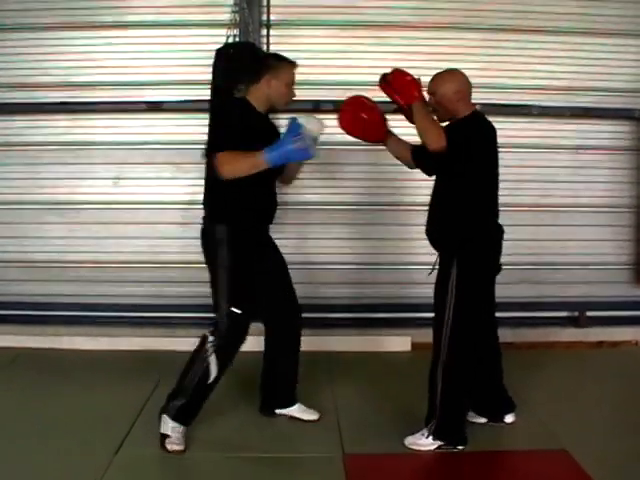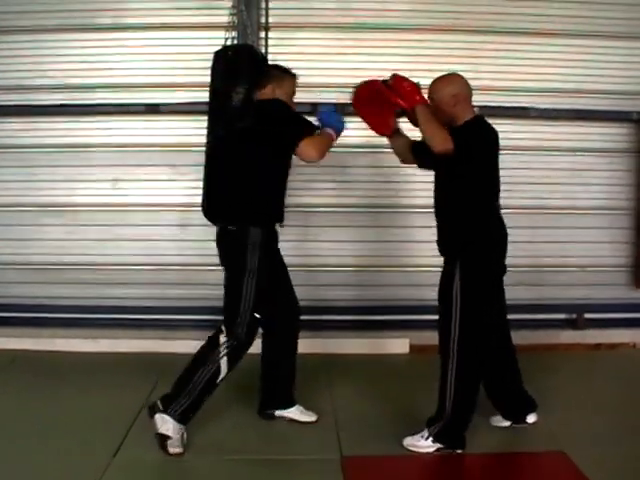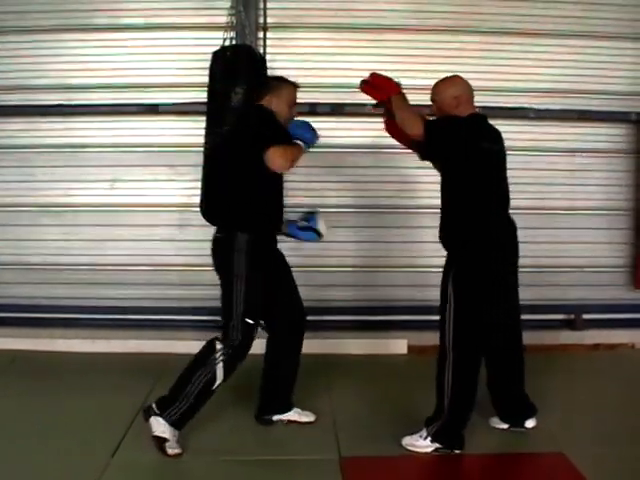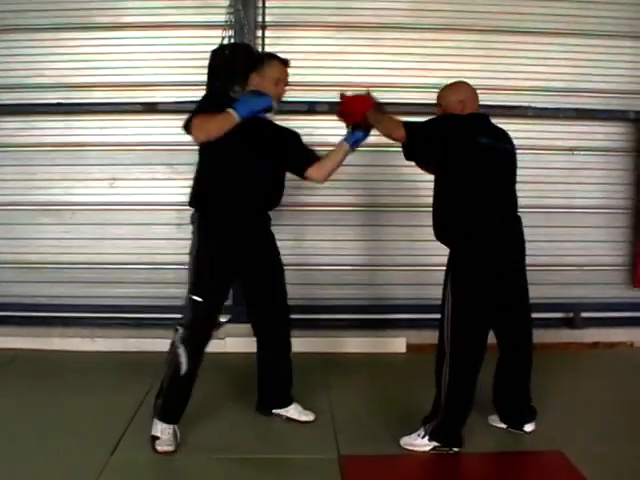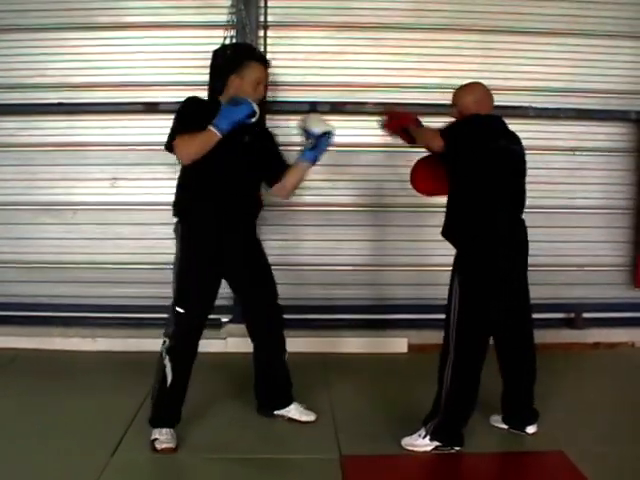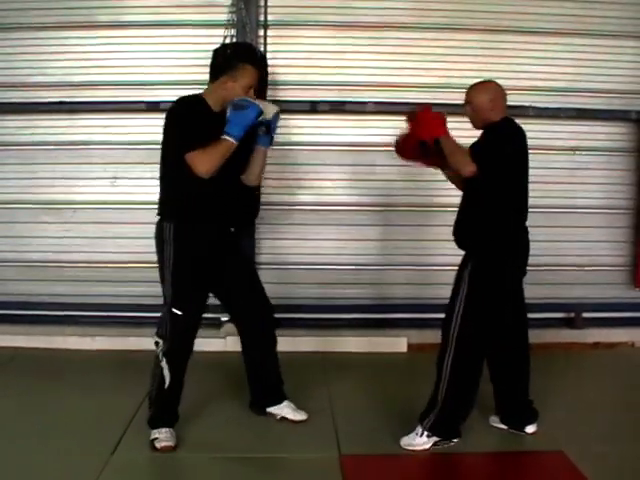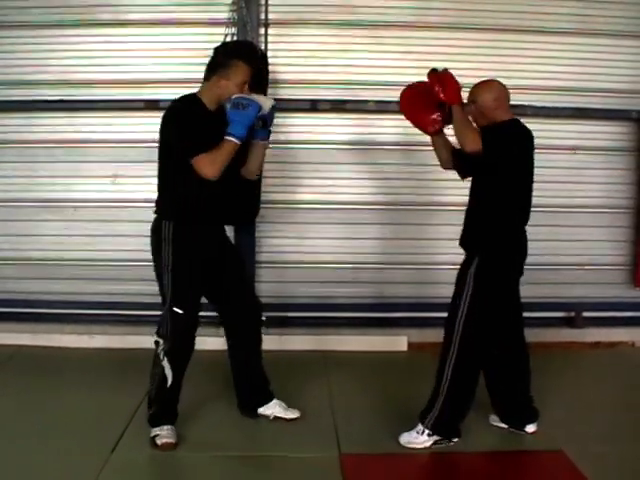
dt=0.2s
person 1, frame 1
left shoulder: (260, 124)
right shoulder: (235, 114)
left elbow: (284, 176)
right elbow: (227, 168)
left wrist: (296, 150)
right wrist: (274, 154)
left hip: (255, 234)
right hip: (228, 236)
left knee: (286, 315)
right knee: (230, 329)
left ankle: (279, 399)
right ankle: (175, 416)
person 1, frame 2
left shoulder: (237, 119)
right shoulder: (272, 112)
right elbow: (312, 151)
right wrist: (331, 128)
left hip: (247, 232)
right hip: (251, 234)
left knee: (285, 316)
right knee: (239, 329)
left ankle: (277, 400)
right ankle: (171, 412)
person 1, frame 3
left shoulder: (242, 134)
right shoulder: (258, 120)
right elbow: (280, 161)
left wrist: (286, 225)
right wrist: (302, 140)
left hip: (257, 242)
right hip: (243, 244)
left knee: (290, 323)
right knee: (235, 339)
left ankle: (275, 405)
right ankle: (165, 415)
person 1, frame 4
left shoulder: (277, 134)
right shoulder: (220, 104)
left elbow: (316, 172)
right elbow: (199, 132)
left wrist: (349, 143)
right wrist: (241, 109)
left hip: (256, 230)
right hip: (220, 229)
left knee: (275, 318)
right knee: (199, 322)
left ankle: (276, 398)
right ankle: (166, 416)
person 1, frame 5
left shoulder: (258, 134)
right shoulder: (197, 111)
left elbow: (282, 188)
right elbow: (184, 153)
left wrist: (310, 155)
right wrist: (223, 123)
left hip: (241, 236)
right hip: (197, 234)
left knee: (268, 321)
right knee: (184, 328)
left ankle: (277, 400)
right ankle: (163, 420)
person 1, frame 6
left shoulder: (241, 122)
right shoulder: (186, 112)
left elbow: (249, 182)
right elbow: (203, 167)
left wrist: (262, 141)
right wrist: (233, 133)
left hip: (222, 234)
right hip: (183, 234)
left knee: (258, 315)
right knee: (178, 328)
left ankle: (269, 397)
right ankle: (161, 420)
person 1, frame 7
left shoulder: (225, 118)
right shoulder: (183, 113)
left elbow: (249, 173)
right elbow: (210, 169)
left wrist: (260, 135)
right wrist: (236, 132)
left hip: (212, 233)
right hip: (178, 234)
left knee: (246, 314)
right knee: (178, 327)
left ankle: (256, 399)
right ankle: (161, 418)
person 2, frame 1
left shoulder: (475, 130)
right shoulder: (464, 131)
left elbow: (436, 143)
right elbow: (417, 158)
left wrist: (410, 100)
right wrist: (381, 134)
left hip: (467, 248)
right hip: (476, 245)
left knee: (453, 335)
right knee: (477, 326)
left ankle: (445, 429)
right ankle: (495, 404)
person 2, frame 2
left shoulder: (479, 134)
right shoulder: (458, 133)
left elbow: (441, 146)
right elbow: (415, 155)
left wrist: (415, 105)
right wrist: (390, 127)
left hip: (474, 251)
right hip: (478, 247)
left knee: (461, 339)
right knee: (491, 328)
left ankle: (447, 432)
right ankle: (519, 406)
person 2, frame 3
left shoulder: (465, 131)
right shoulder: (483, 134)
left elbow: (418, 129)
right elbow: (438, 153)
left wrist: (393, 95)
right wrist: (406, 135)
left hip: (473, 250)
right hip: (497, 244)
left knee: (461, 339)
right knee: (501, 330)
left ankle: (445, 432)
right ankle: (517, 410)
person 2, frame 4
left shoulder: (455, 130)
right shoulder: (500, 138)
left elbow: (399, 132)
left wrist: (371, 111)
right wrist: (444, 165)
left hip: (474, 249)
right hip: (509, 243)
left knee: (460, 340)
right knee: (514, 331)
left ankle: (443, 431)
right ankle: (517, 412)
person 2, frame 5
left shoulder: (477, 129)
right shoulder: (509, 141)
left elbow: (434, 141)
left wrist: (405, 124)
right wrist: (455, 183)
left hip: (481, 251)
right hip: (512, 245)
left knee: (464, 339)
right knee: (514, 331)
left ankle: (444, 430)
right ankle: (520, 414)
person 2, frame 6
left shoulder: (500, 136)
right shoulder: (510, 137)
left elbow: (468, 168)
right elbow: (473, 181)
left wrist: (440, 134)
right wrist: (438, 159)
left hip: (488, 250)
right hip: (511, 247)
left knee: (463, 337)
right knee: (508, 332)
left ankle: (440, 425)
right ankle: (519, 413)
person 2, frame 7
left shoulder: (514, 135)
right shoulder: (500, 137)
left elbow: (471, 144)
right elbow: (453, 161)
left wrist: (452, 101)
right wrist: (435, 129)
left hip: (491, 250)
right hip: (505, 247)
left knee: (464, 335)
right knee: (504, 331)
left ankle: (440, 424)
right ankle: (518, 412)
